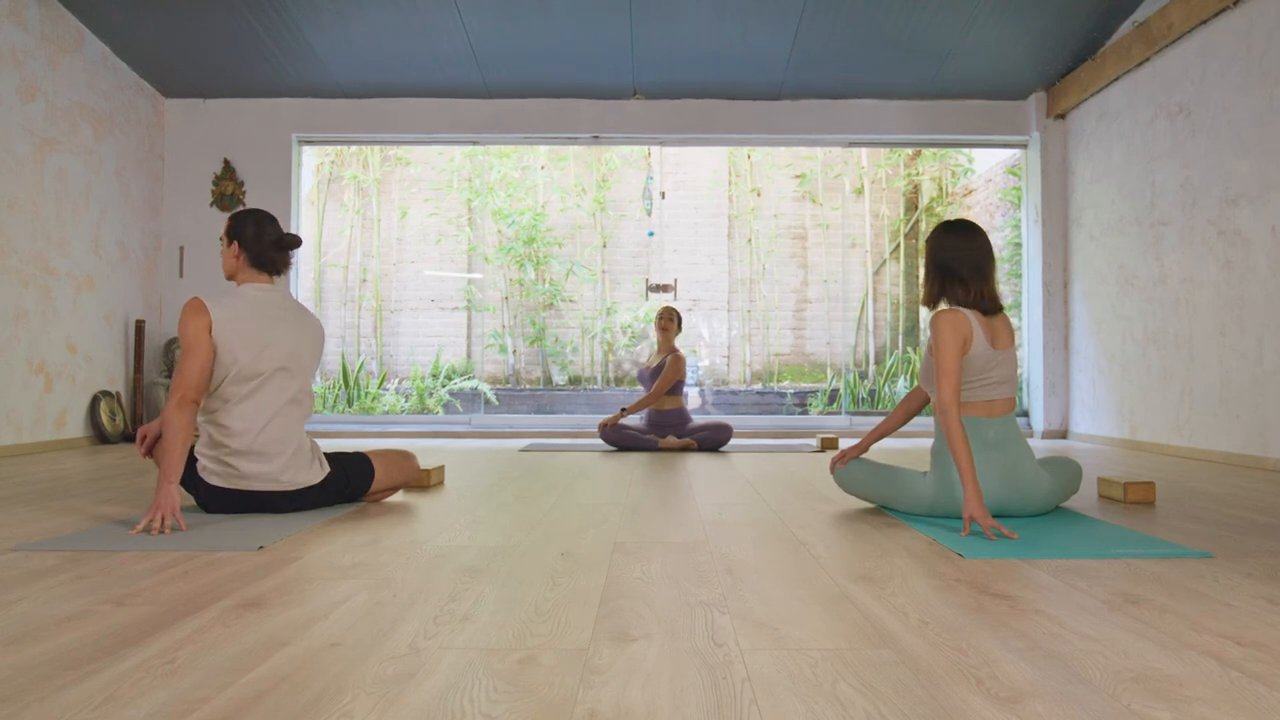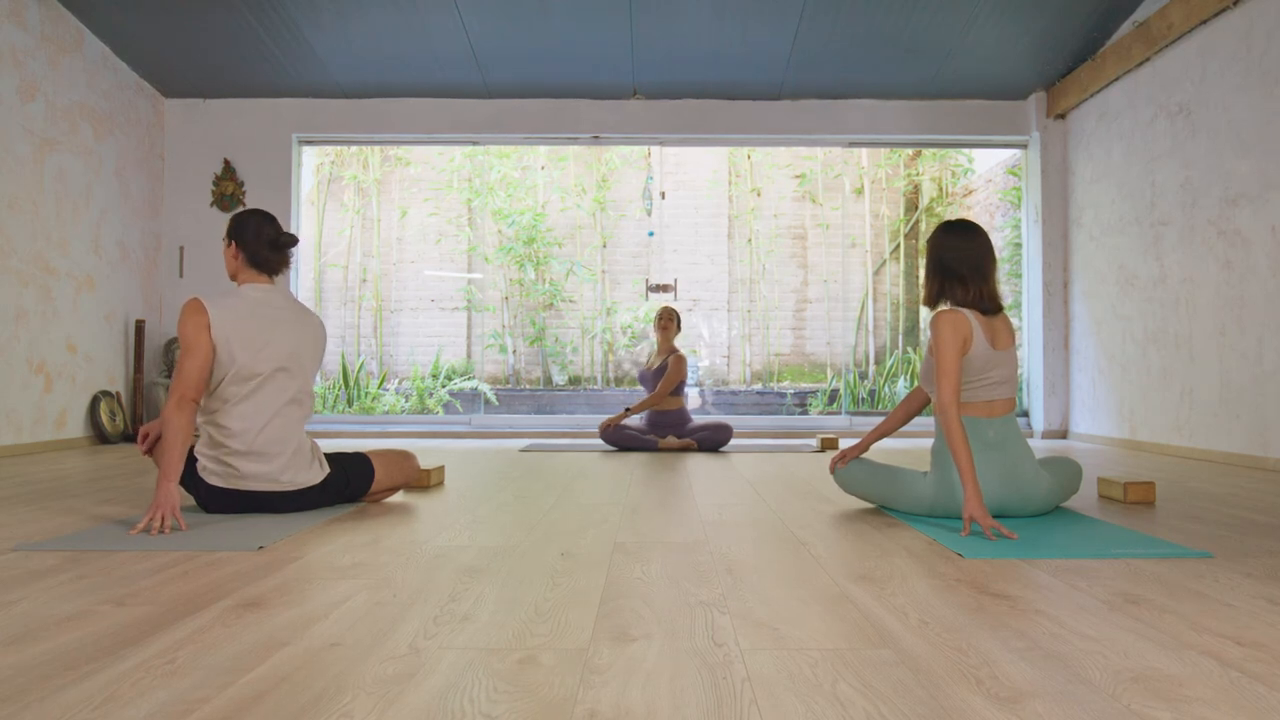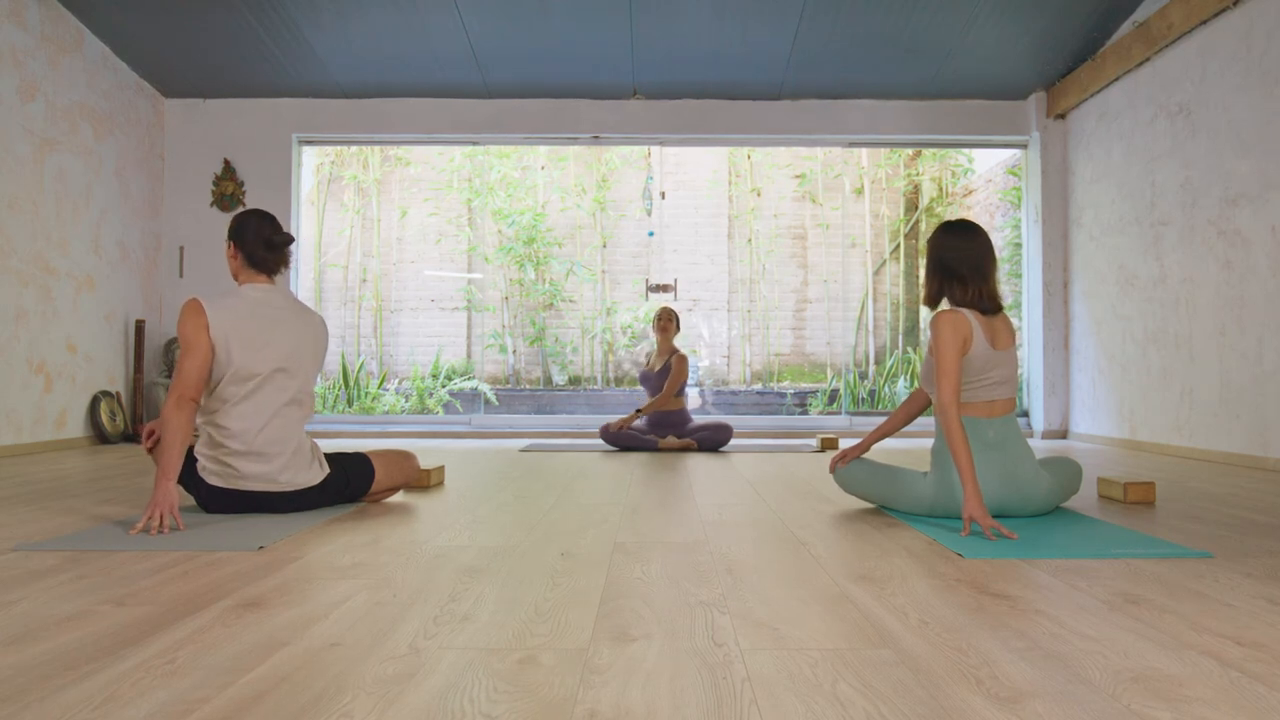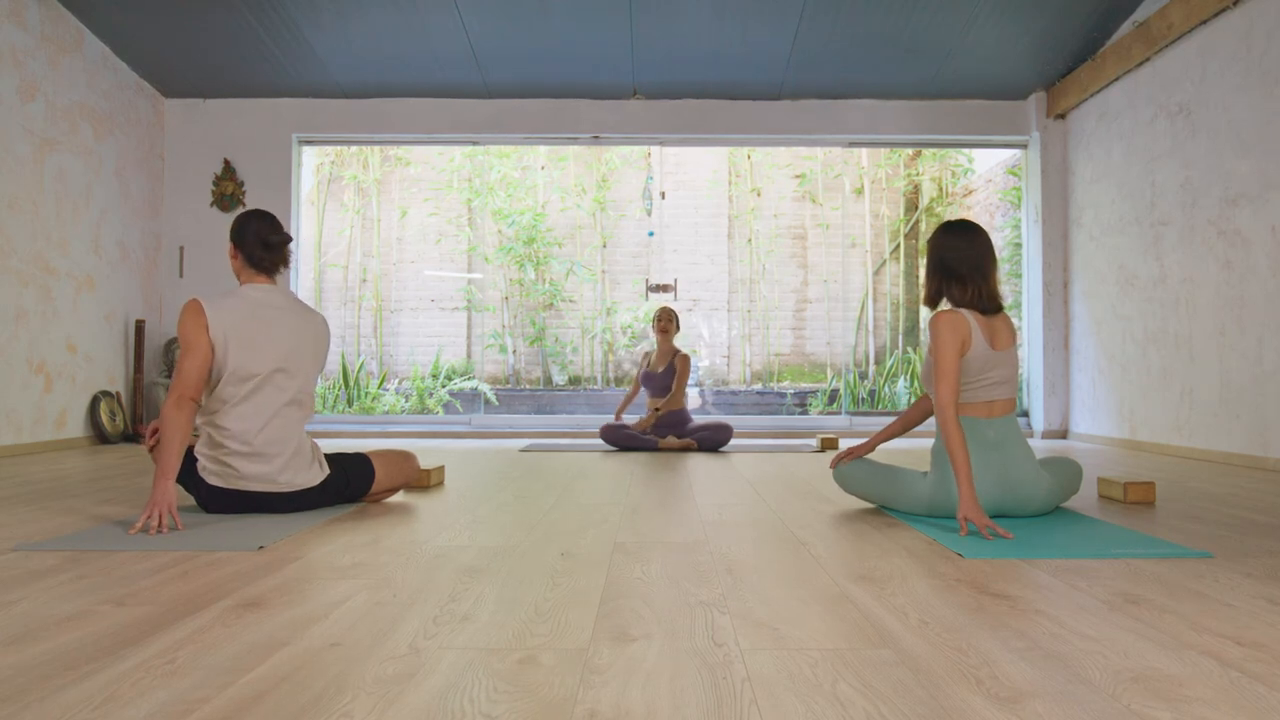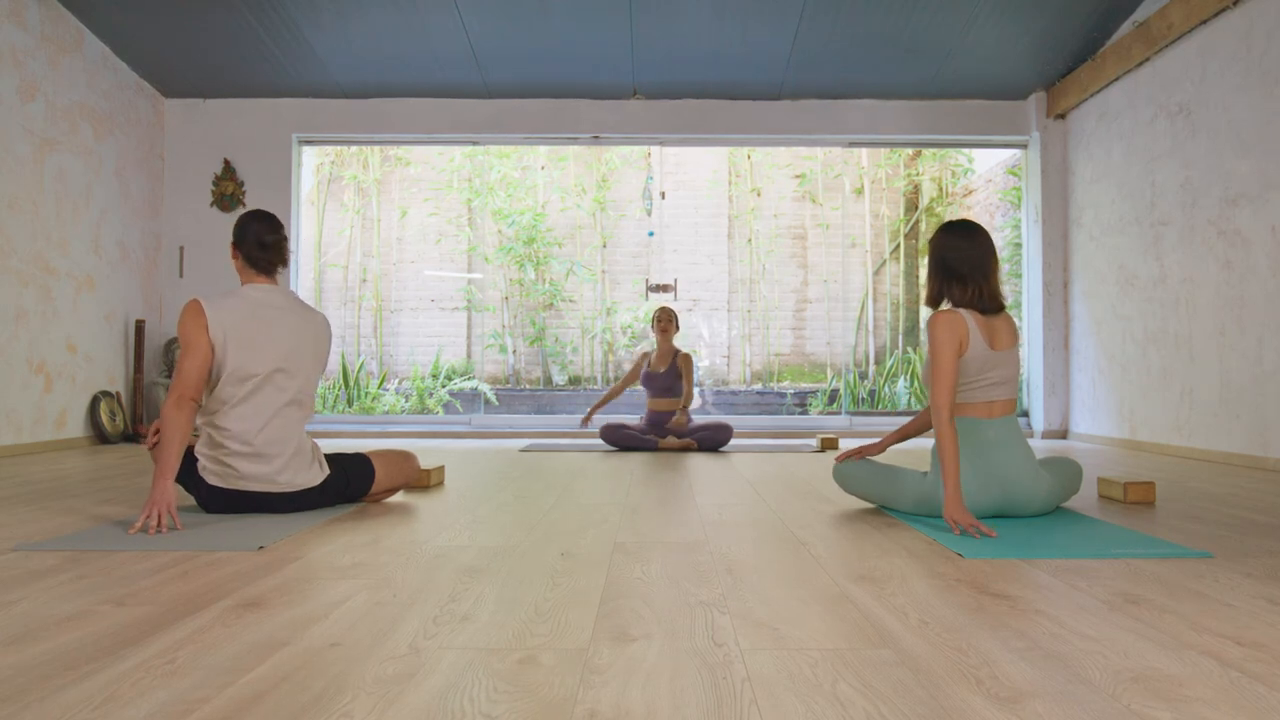
dt=0.2s
person 1, frame 1
left shoulder: (203, 312)
right shoulder: (310, 323)
left elbow: (185, 401)
left wrist: (167, 487)
right wrist: (167, 421)
left hip: (221, 489)
right hip: (296, 488)
left knee: (160, 441)
right knee: (409, 464)
person 1, frame 2
left shoulder: (202, 312)
right shoulder: (313, 323)
left elbow: (184, 400)
left wrist: (166, 487)
right wrist: (168, 421)
left hip: (220, 489)
right hip: (296, 488)
left knee: (160, 442)
right knee: (408, 464)
person 1, frame 3
left shoulder: (202, 313)
right shoulder: (314, 323)
left elbow: (184, 400)
left wrist: (164, 486)
right wrist: (171, 421)
left hip: (220, 490)
right hip: (296, 488)
left knee: (160, 441)
right knee: (409, 464)
person 1, frame 4
left shoulder: (202, 313)
right shoulder: (316, 323)
left elbow: (183, 400)
left wrist: (163, 485)
right wrist: (175, 423)
left hip: (220, 490)
right hip: (296, 489)
left knee: (161, 442)
right knee: (408, 464)
person 1, frame 5
left shoulder: (203, 313)
right shoulder: (318, 323)
left elbow: (183, 400)
left wrist: (163, 485)
right wrist: (180, 422)
left hip: (220, 489)
right hip: (296, 488)
left knee: (160, 442)
right knee: (409, 464)
person 2, frame 1
left shoulder: (948, 321)
right shoulder: (1002, 322)
left elbow: (948, 410)
right elbow: (928, 391)
left wrist: (971, 494)
right wrist: (866, 442)
left hip: (961, 480)
right hip: (1021, 486)
left knee: (846, 471)
right knee: (1069, 469)
person 2, frame 2
left shoulder: (948, 322)
right shoulder: (1002, 322)
left elbow: (948, 411)
right elbow: (928, 391)
left wrist: (971, 494)
right wrist: (866, 442)
left hip: (961, 481)
right hip: (1022, 487)
left knee: (846, 471)
right knee: (1069, 469)
person 2, frame 3
left shoulder: (948, 322)
right shoulder: (1003, 322)
left elbow: (949, 411)
left wrist: (970, 495)
right wrist: (867, 442)
left hip: (962, 478)
right hip: (1022, 486)
left knee: (846, 471)
right knee: (1069, 469)
person 2, frame 4
left shoulder: (947, 322)
right shoulder: (1005, 323)
left elbow: (947, 412)
left wrist: (966, 496)
right wrist: (874, 442)
left hip: (963, 479)
right hip: (1021, 484)
left knee: (845, 470)
right knee: (1069, 469)
person 2, frame 5
left shoulder: (945, 322)
right shoulder: (1007, 323)
left elbow: (944, 413)
left wrist: (952, 497)
right wrist: (885, 443)
left hip: (966, 479)
right hip: (1022, 485)
left knee: (846, 469)
right knee: (1069, 469)
person 3, frame 1
left shoulder: (676, 358)
right shoulder: (654, 355)
left elbow: (655, 395)
left wrist: (620, 414)
left hip: (679, 424)
right hip: (651, 424)
right knee: (607, 431)
right ankle: (666, 443)
person 3, frame 2
left shoulder: (678, 358)
right shoulder: (652, 356)
left elbow: (660, 395)
left wrist: (624, 414)
left hip: (679, 425)
right hip: (651, 425)
left knee: (724, 430)
right knee: (608, 432)
right ankle: (666, 444)
person 3, frame 3
left shoulder: (679, 359)
right shoulder: (650, 356)
left elbow: (667, 395)
left wrist: (634, 416)
left hip: (680, 425)
right hip: (651, 425)
left knee: (725, 430)
right knee: (607, 431)
right ankle: (664, 443)
person 3, frame 4
left shoulder: (682, 358)
right shoulder: (646, 357)
left elbow: (677, 393)
right elbow: (634, 389)
left wrist: (654, 414)
right wrist: (619, 411)
left hip: (680, 425)
right hip: (651, 426)
left knee: (725, 431)
right knee: (607, 431)
right ankle: (666, 444)
person 3, frame 5
left shoulder: (683, 358)
right shoulder: (645, 358)
left elbow: (688, 390)
right elbow: (619, 386)
left wrist: (682, 412)
right wrist: (593, 409)
left hip: (678, 425)
right hip: (650, 425)
left knee: (724, 430)
right knee: (607, 431)
right ankle: (665, 443)
